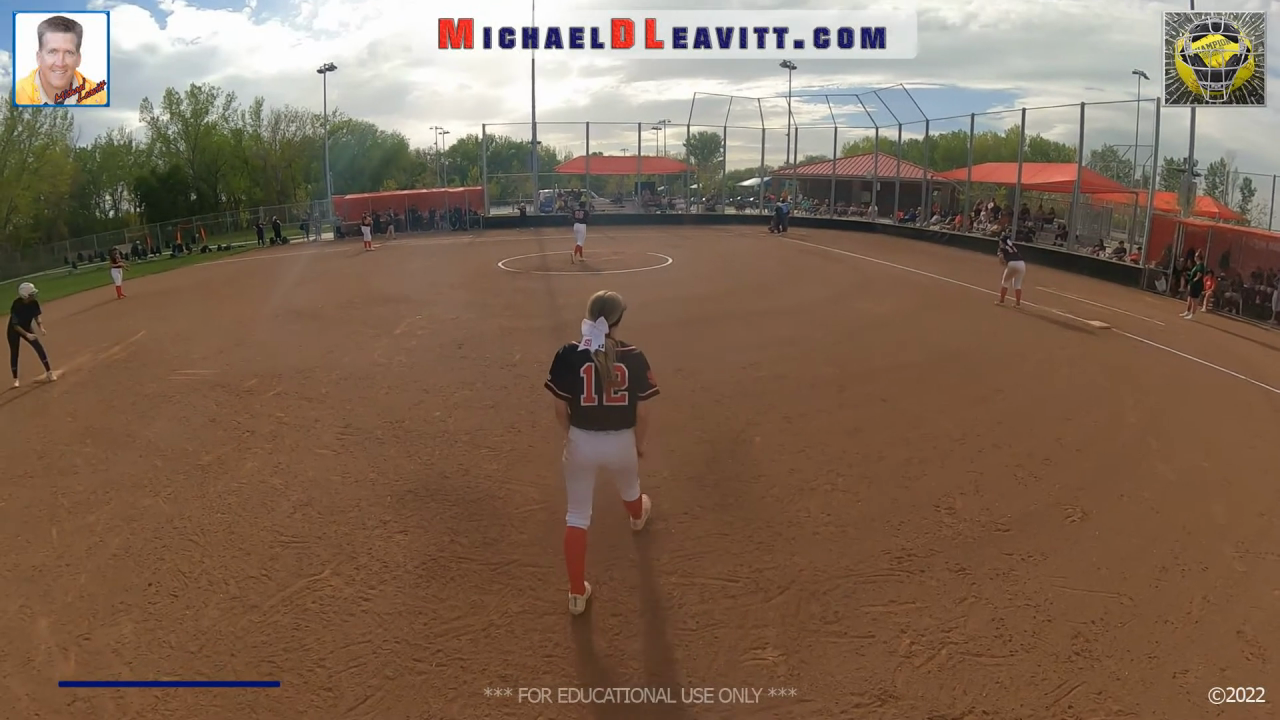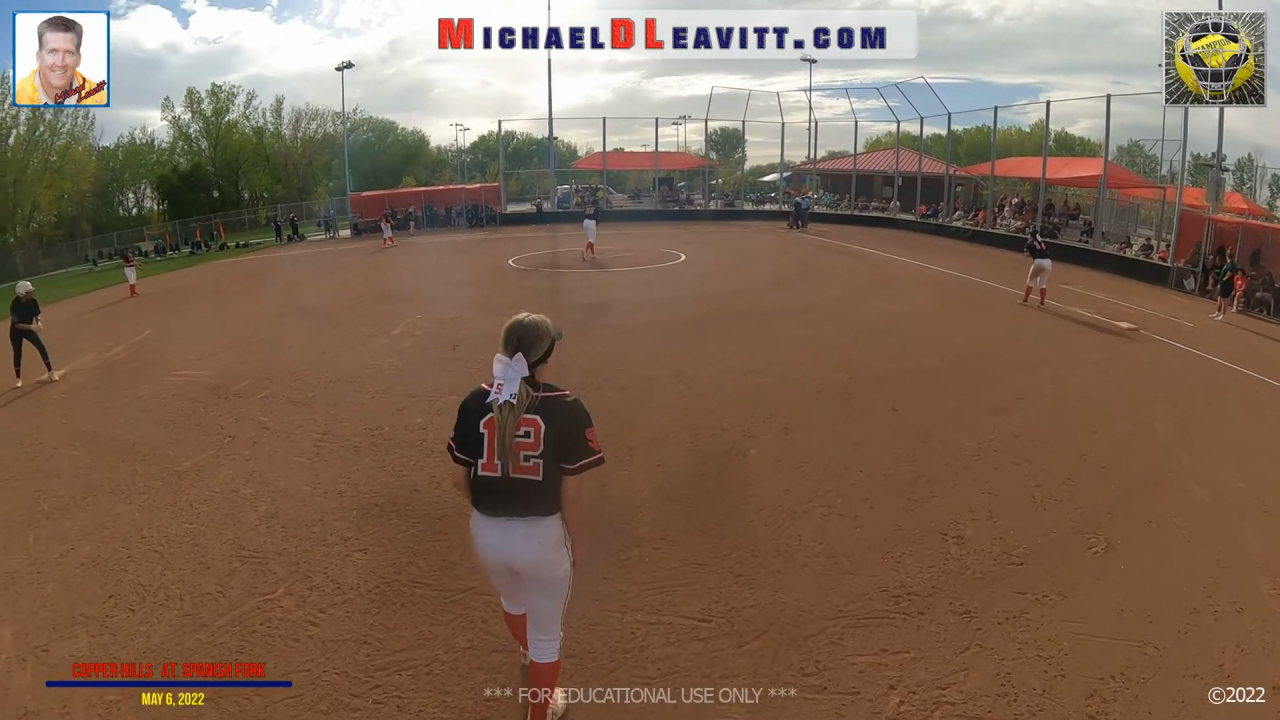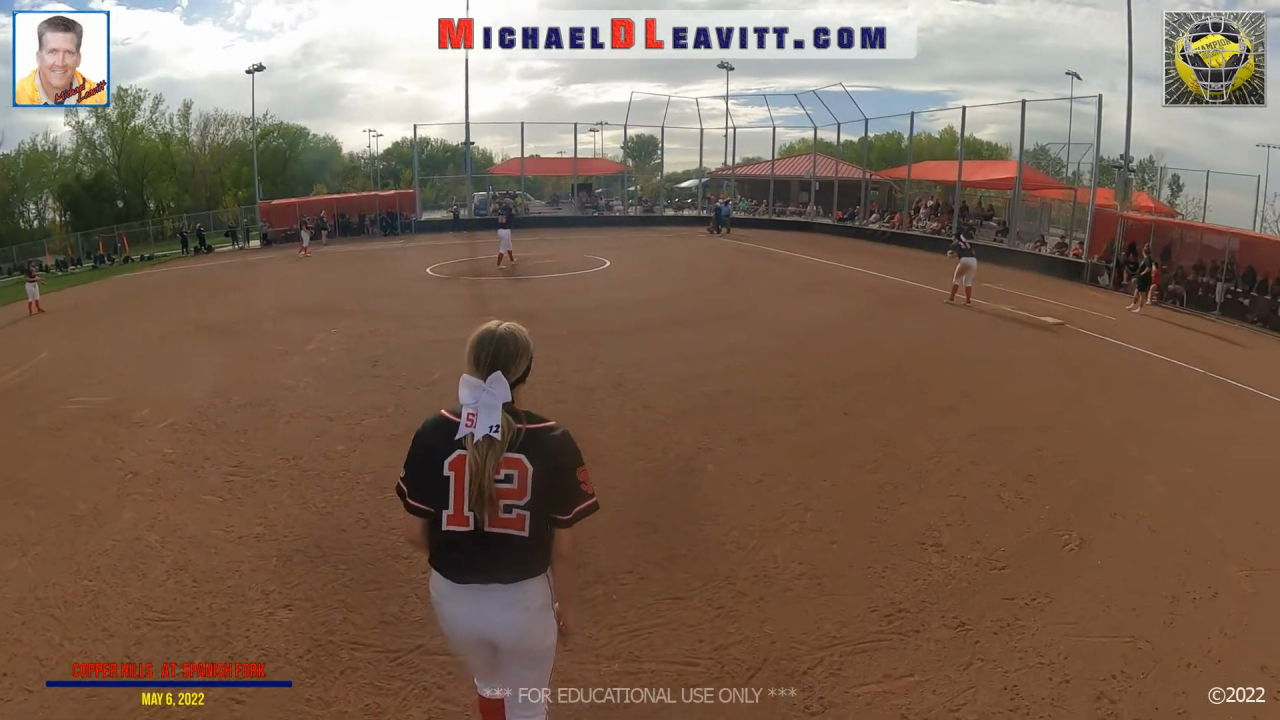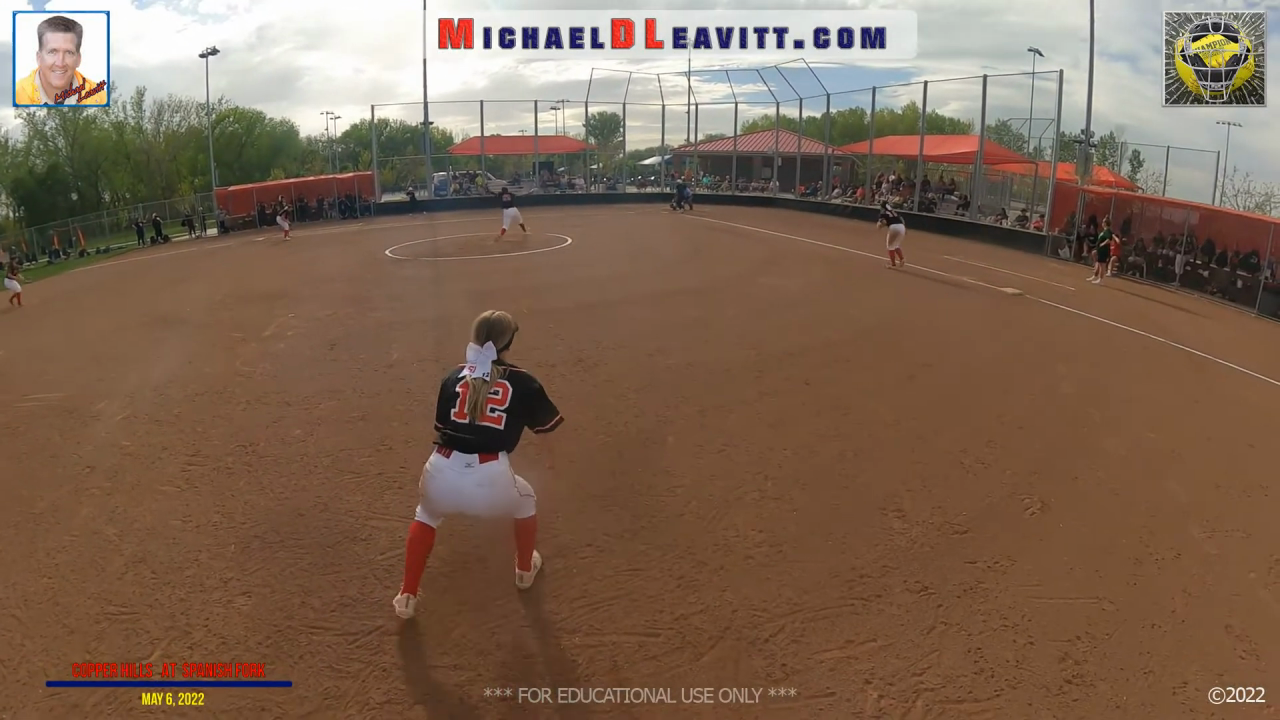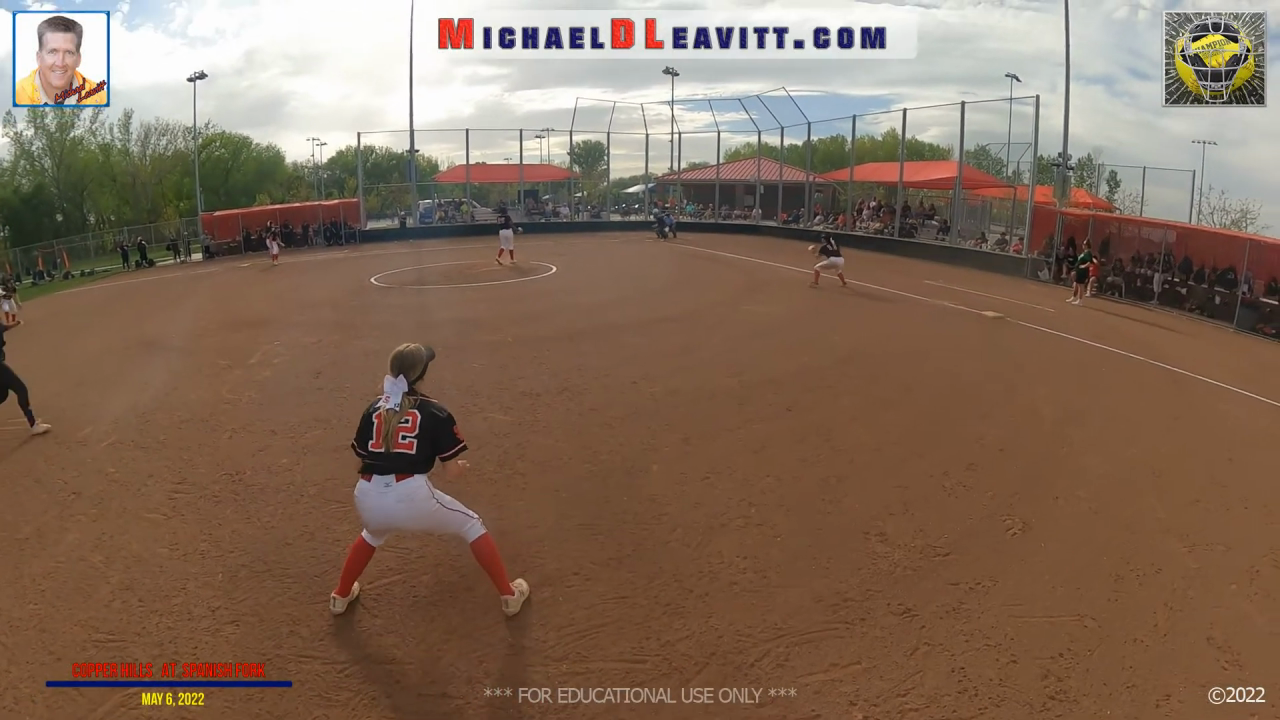
dt=1s
person 1, frame 1
left shoulder: (568, 355)
right shoulder: (633, 357)
left elbow: (560, 408)
right elbow: (642, 412)
right wrist: (640, 442)
left hip: (581, 442)
right hip: (620, 441)
left knee: (577, 516)
right knee: (629, 485)
right ankle: (637, 516)
person 1, frame 2
left shoulder: (475, 403)
right shoulder: (566, 409)
left elbow: (460, 480)
right elbow: (570, 493)
right wrist: (574, 539)
left hip: (487, 532)
right hip: (542, 535)
left knee: (512, 598)
right knee: (546, 638)
left ankle: (526, 648)
person 1, frame 3
left shoulder: (433, 434)
left elbow: (415, 534)
right elbow: (562, 548)
right wrist: (565, 605)
left hip: (453, 599)
right hip: (524, 601)
left knee: (489, 683)
person 1, frame 4
left shoulder: (452, 379)
right shoulder: (523, 383)
right elbow: (545, 432)
left hip: (442, 474)
right hip: (491, 479)
left knee: (426, 516)
right knee: (524, 499)
left ankle: (408, 595)
right ankle: (524, 570)
person 1, frame 5
left shoulder: (372, 410)
right shoulder: (435, 413)
left elbow: (360, 462)
right elbow: (451, 471)
right wrist: (463, 466)
left hip: (368, 497)
right hip: (412, 495)
left knee: (373, 534)
right knee: (472, 525)
left ankle: (341, 596)
right ankle: (509, 595)
